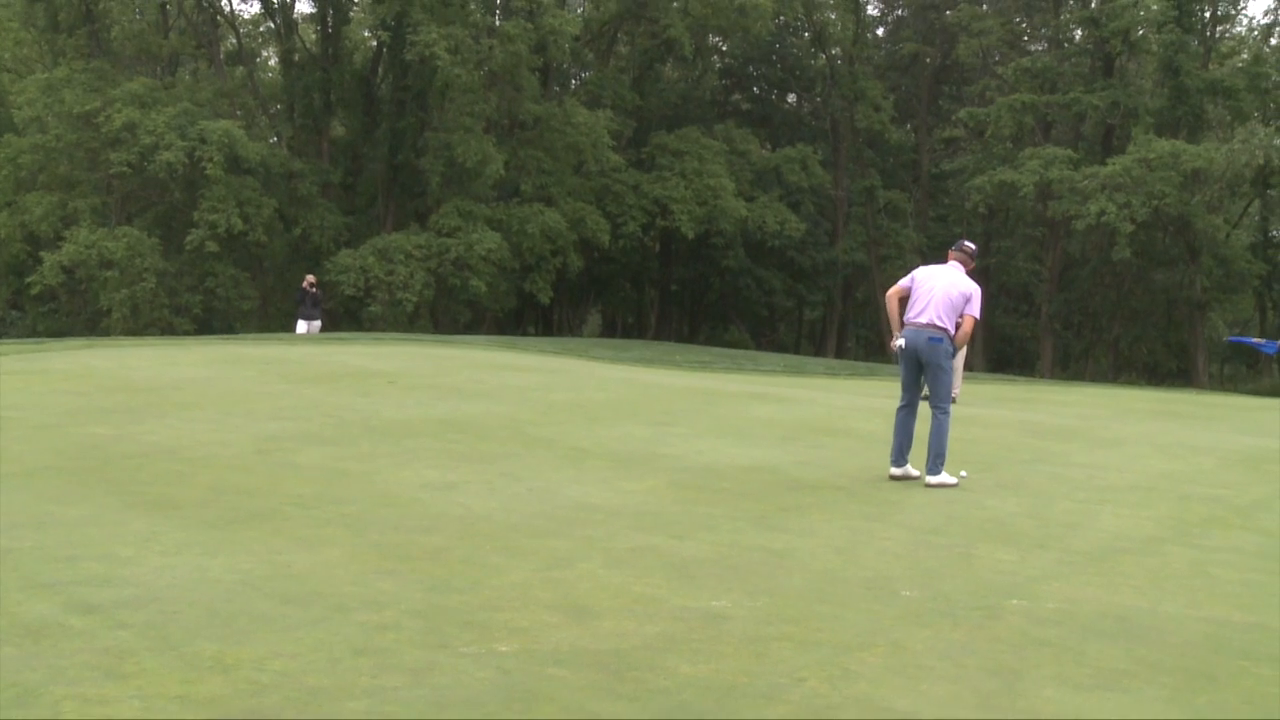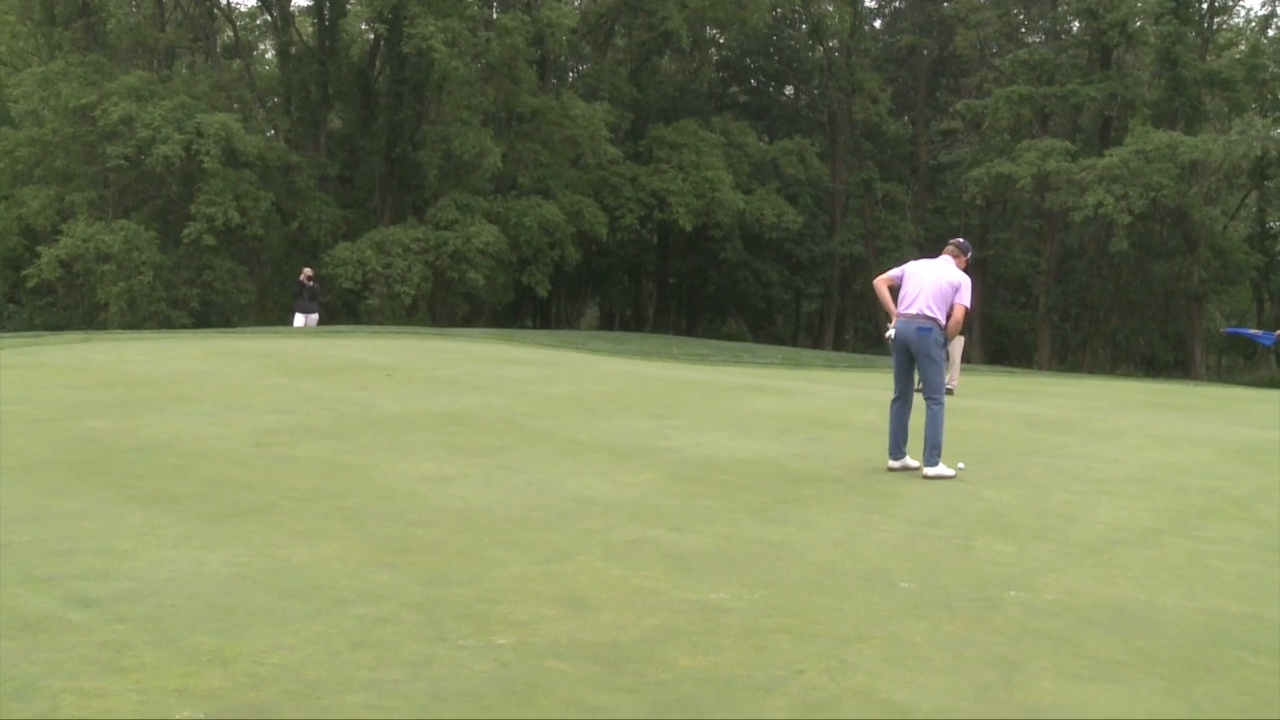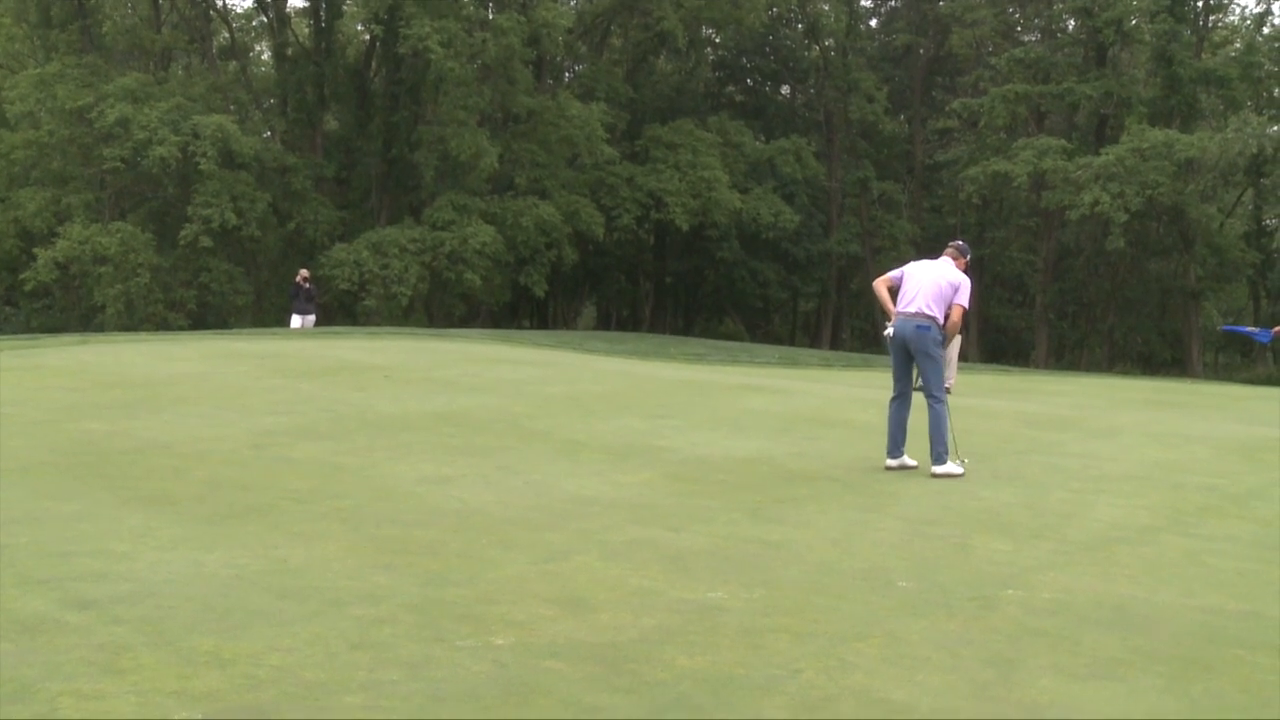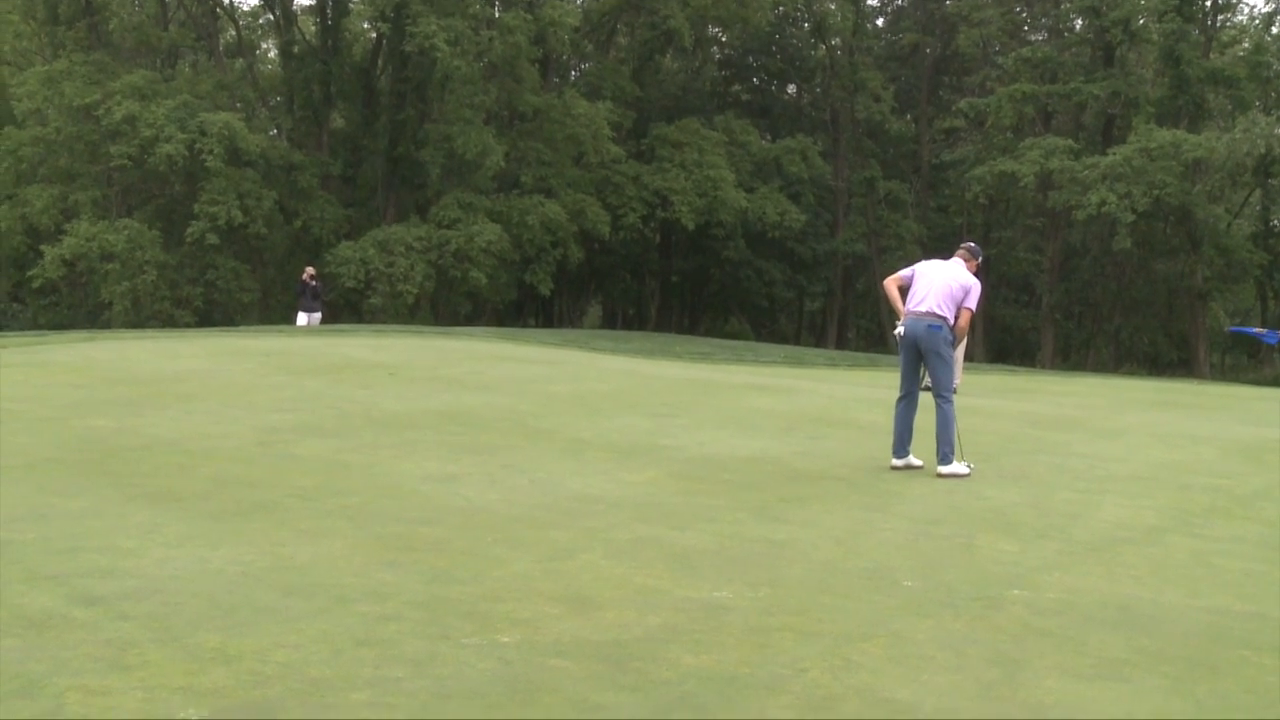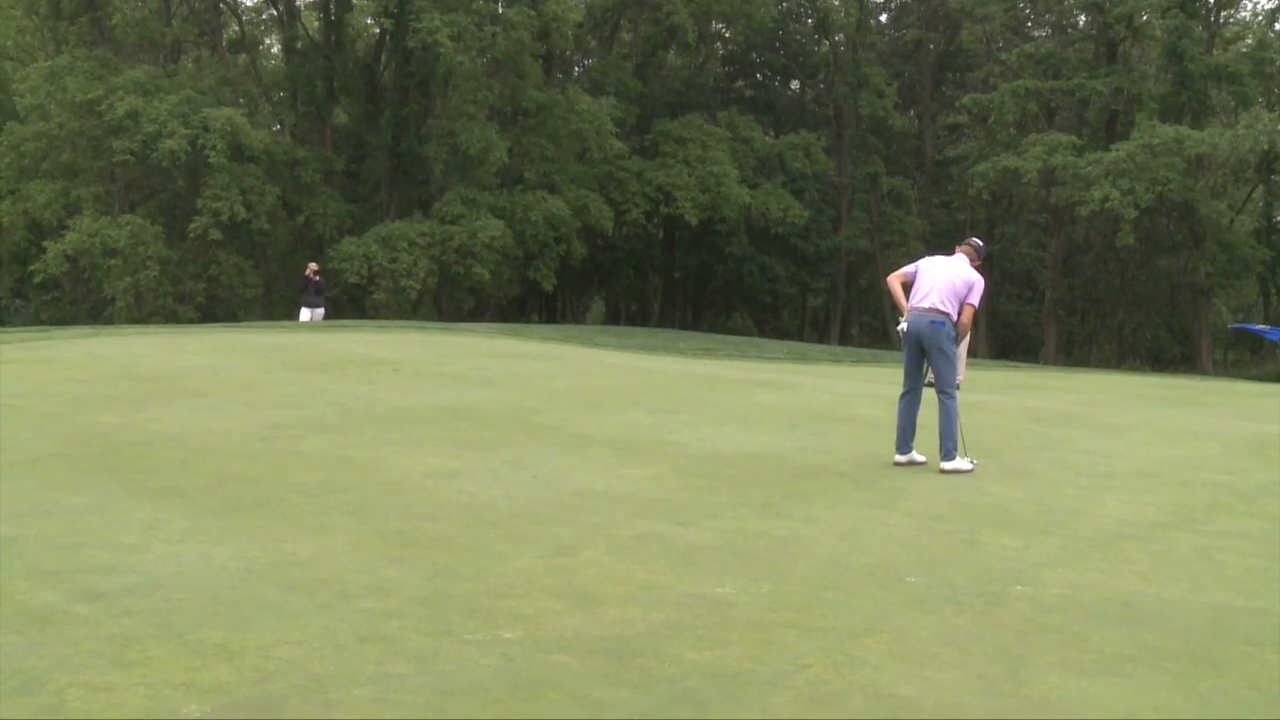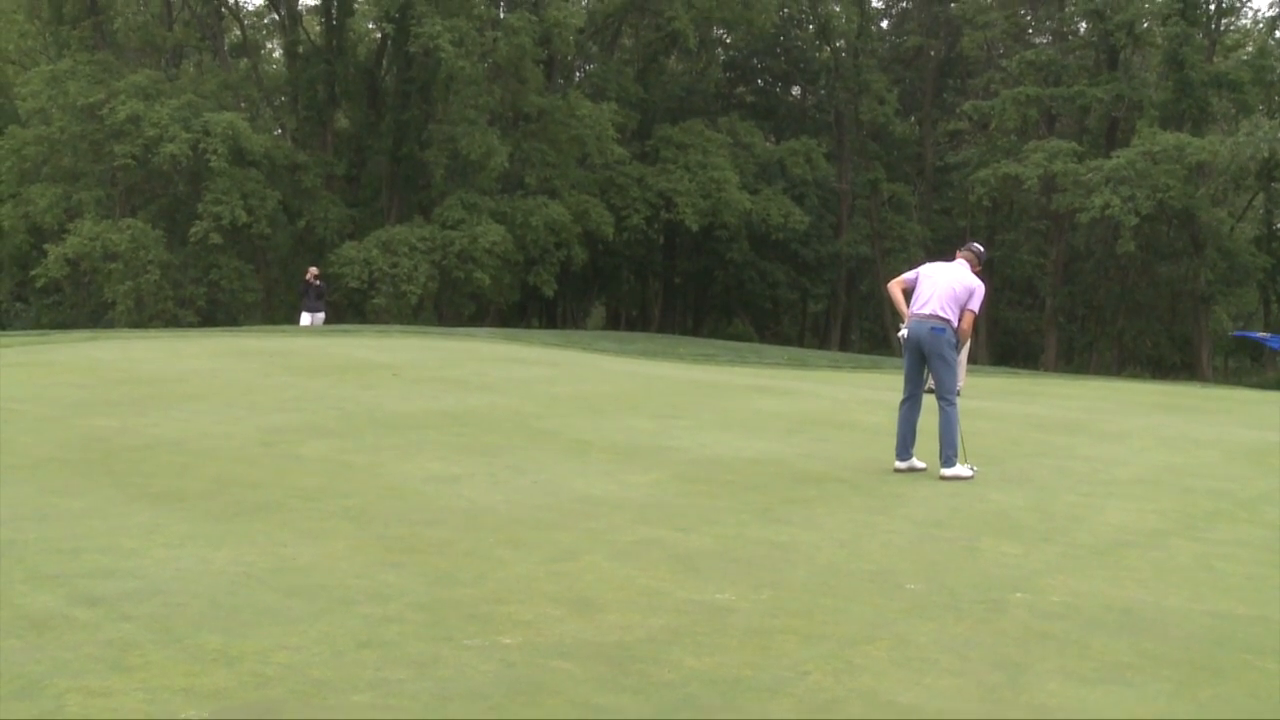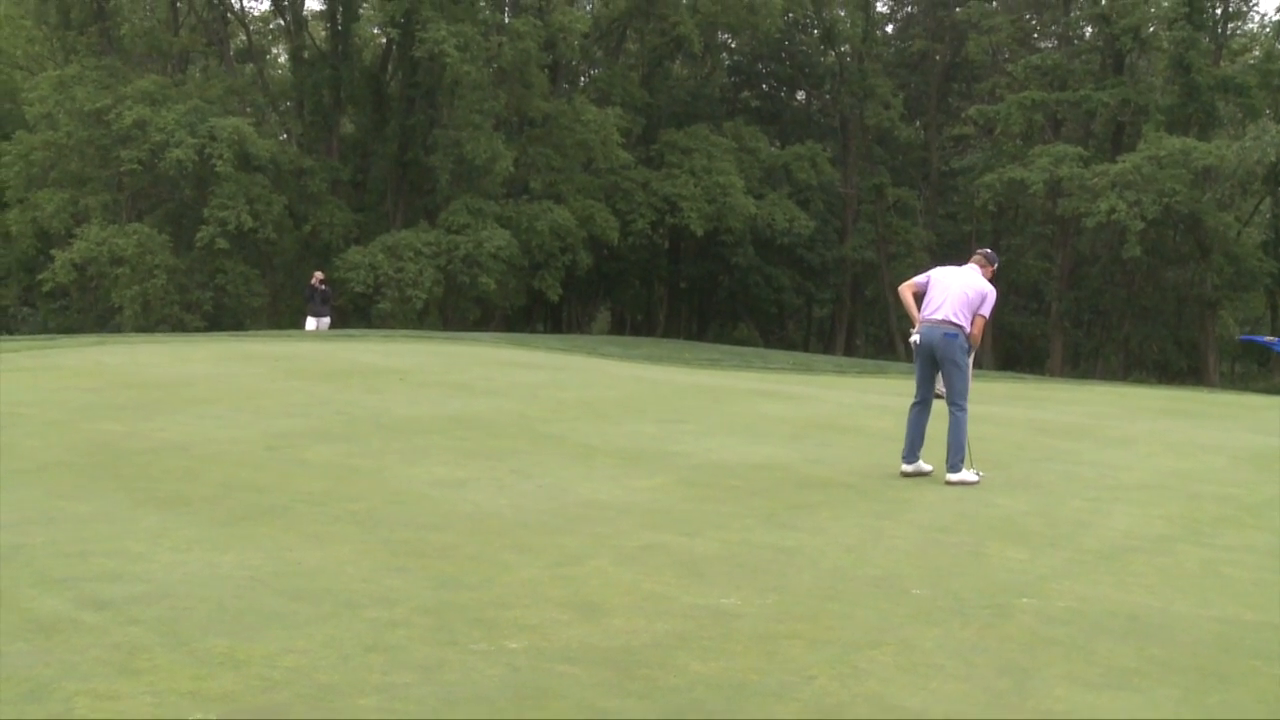
dt=0.5s
person 1, frame 1
left shoulder: (923, 271)
right shoulder: (971, 287)
left elbow: (891, 295)
right elbow: (965, 330)
left wrist: (897, 332)
right wrist: (951, 353)
left hip: (909, 337)
right hip: (937, 342)
left knee: (907, 403)
right knee: (940, 408)
left ankle: (898, 464)
right ankle: (935, 472)
person 1, frame 2
left shoulder: (915, 265)
right shoulder: (961, 277)
left elbow: (879, 282)
right elbow: (957, 319)
left wrist: (895, 315)
right wrist: (943, 343)
left hip: (901, 329)
right hip: (927, 332)
left knee: (901, 395)
right knee: (934, 400)
left ankle: (897, 456)
right ankle: (932, 463)
person 1, frame 3
left shoulder: (915, 265)
right shoulder: (961, 278)
left elbow: (879, 284)
right elbow: (954, 320)
left wrist: (894, 315)
right wrist: (943, 345)
left hip: (899, 327)
right hip: (925, 330)
left knee: (900, 394)
right knee: (935, 398)
left ankle: (895, 455)
right ankle: (940, 461)
person 1, frame 4
left shoulder: (926, 264)
right shoulder: (972, 281)
left elbow: (890, 282)
right elbow: (962, 324)
left wrist: (903, 315)
right wrist: (952, 348)
left hip: (909, 326)
right hip: (936, 330)
left knee: (907, 393)
right knee: (943, 398)
left ankle: (900, 455)
right ankle: (946, 462)
person 1, frame 5
left shoulder: (929, 260)
right shoulder: (975, 277)
left elbow: (893, 279)
right elbow: (965, 320)
left wrist: (906, 311)
right wrist: (955, 343)
left hip: (913, 322)
right hip: (939, 326)
left knee: (910, 389)
right knee: (946, 393)
left ankle: (903, 451)
right ankle: (949, 457)
person 1, frame 6
left shoulder: (930, 267)
right shoulder: (975, 283)
left elbow: (894, 285)
right elbow: (965, 326)
left wrist: (907, 318)
right wrist: (956, 350)
left hip: (913, 329)
right hip: (939, 332)
left knee: (911, 396)
right knee: (947, 400)
left ankle: (903, 457)
right ankle: (949, 464)
person 1, frame 7
left shoulder: (941, 271)
right shoulder: (987, 288)
left elbow: (904, 289)
right elbow: (976, 331)
left wrist: (918, 322)
right wrist: (967, 355)
left hip: (925, 334)
right hip: (952, 338)
left knee: (921, 399)
right knee: (957, 406)
left ankle: (910, 460)
right ankle: (955, 469)
